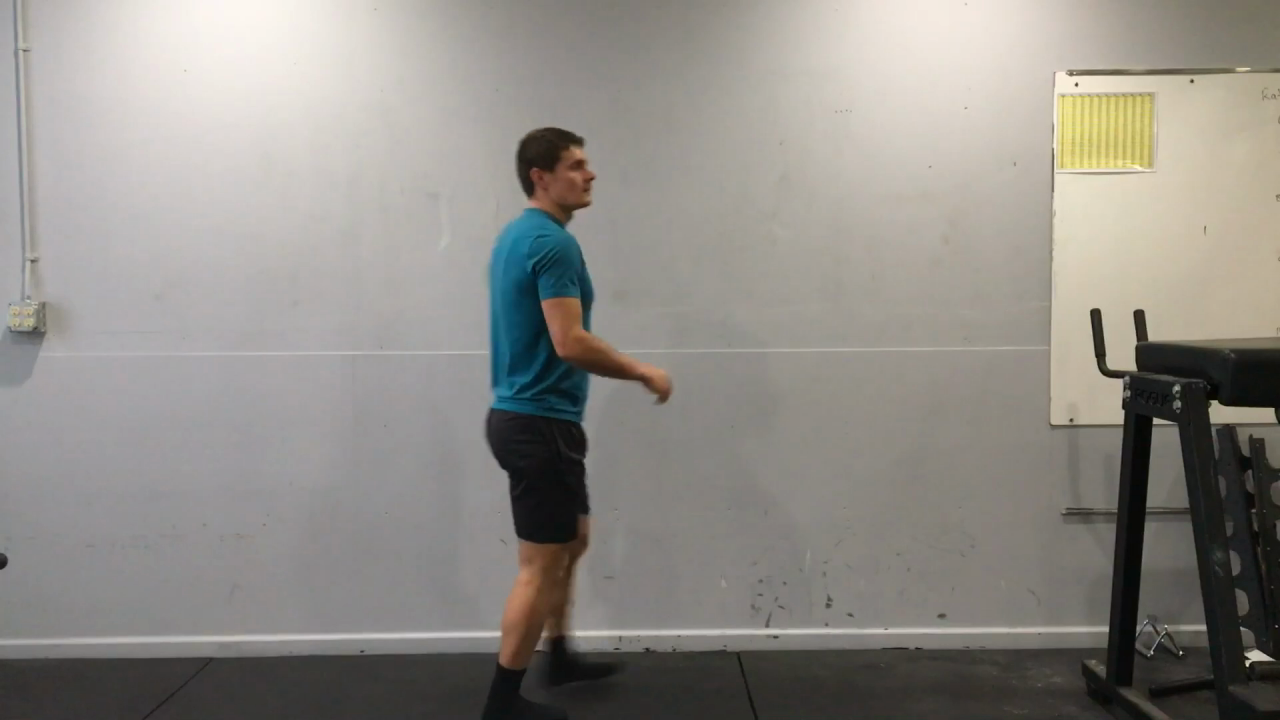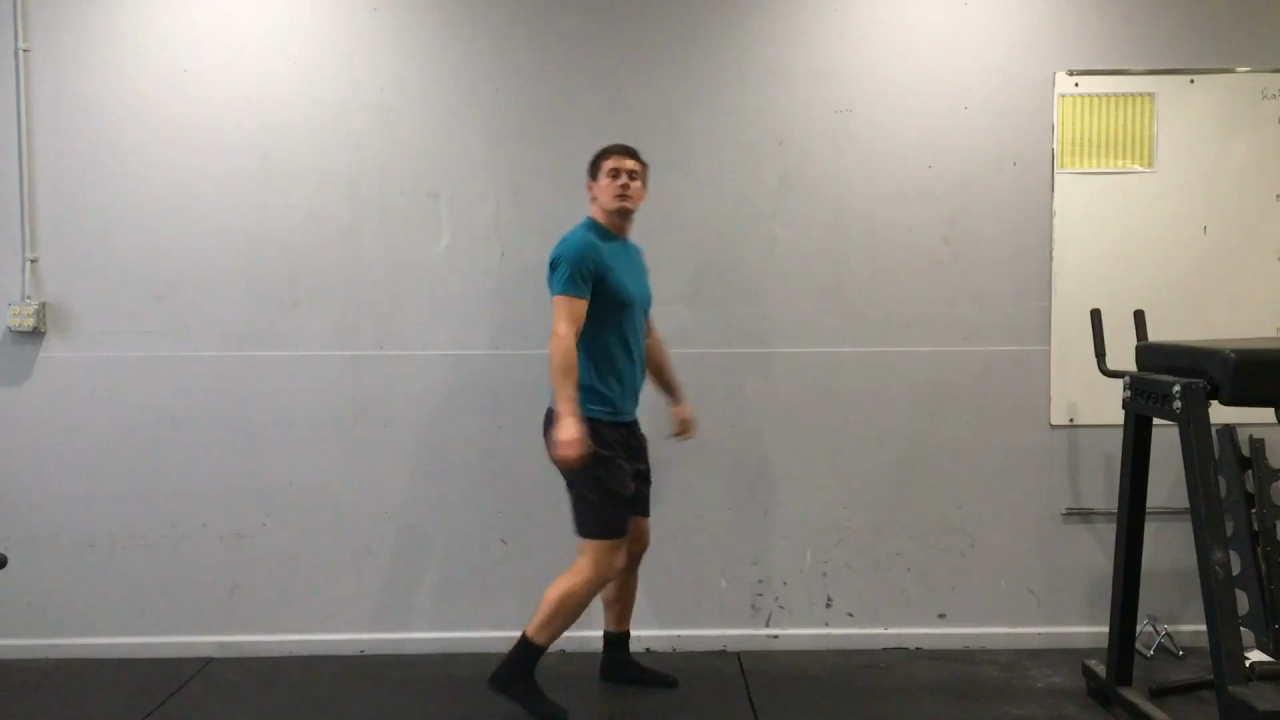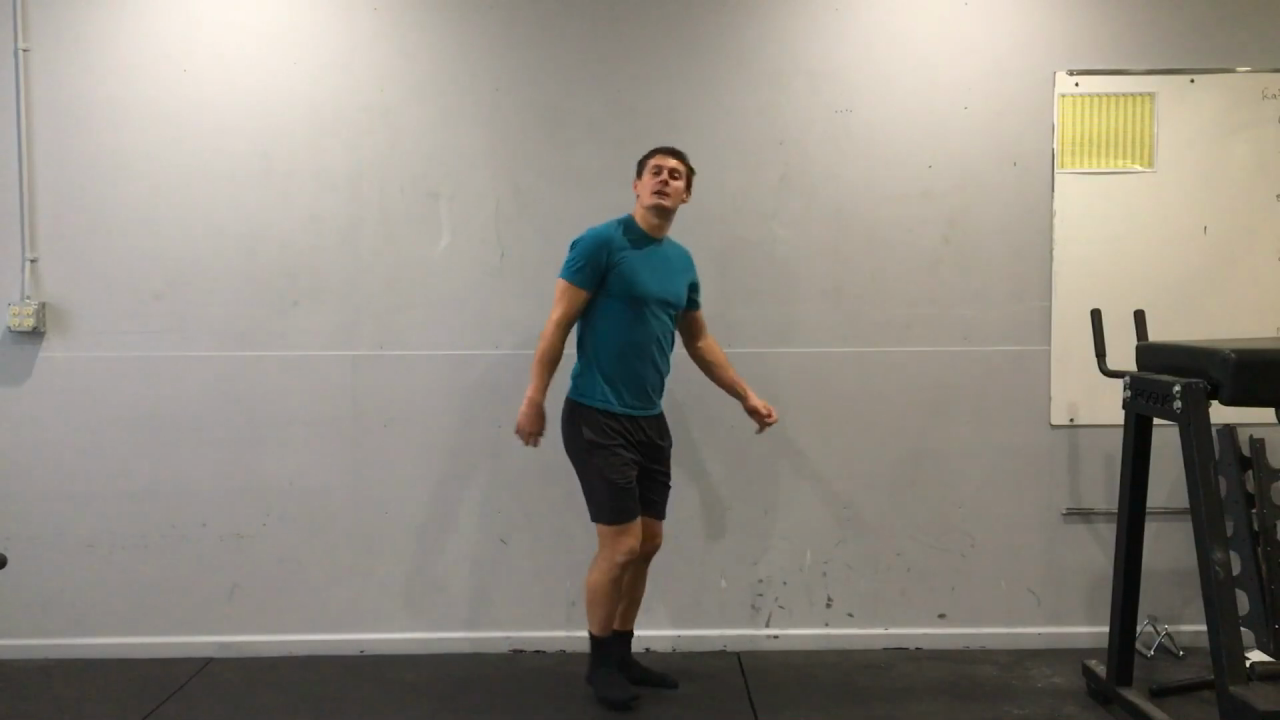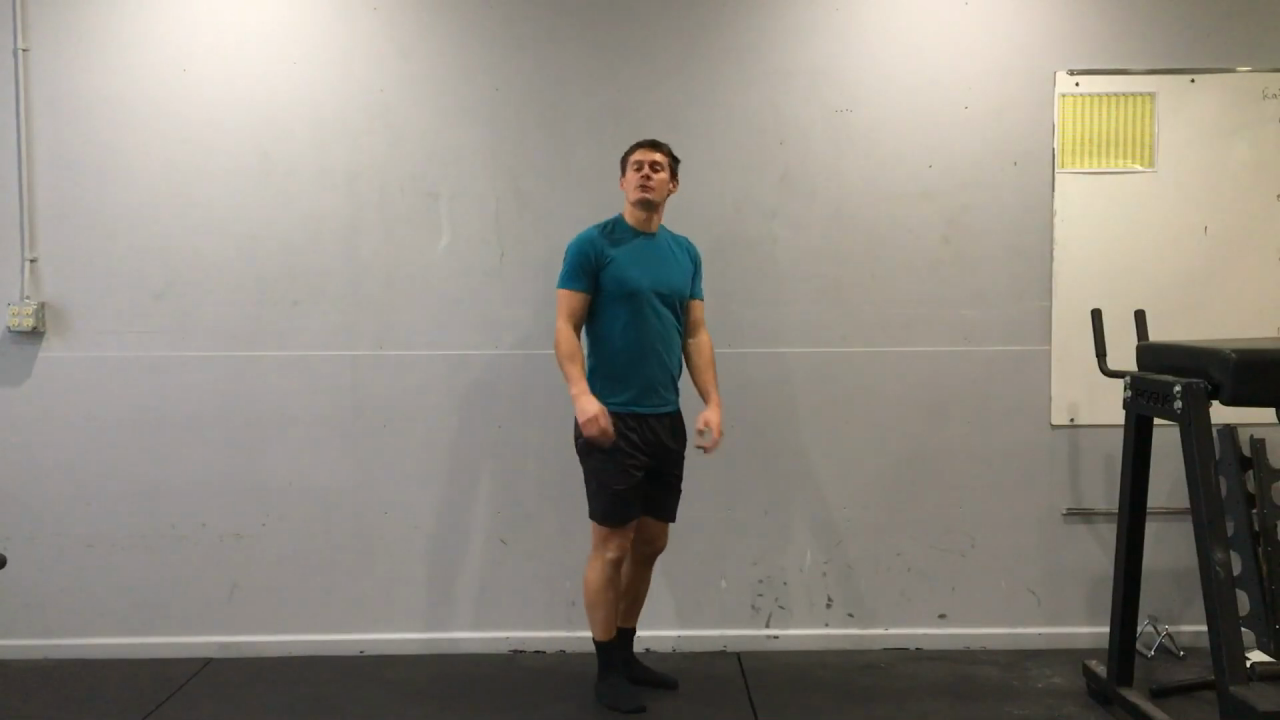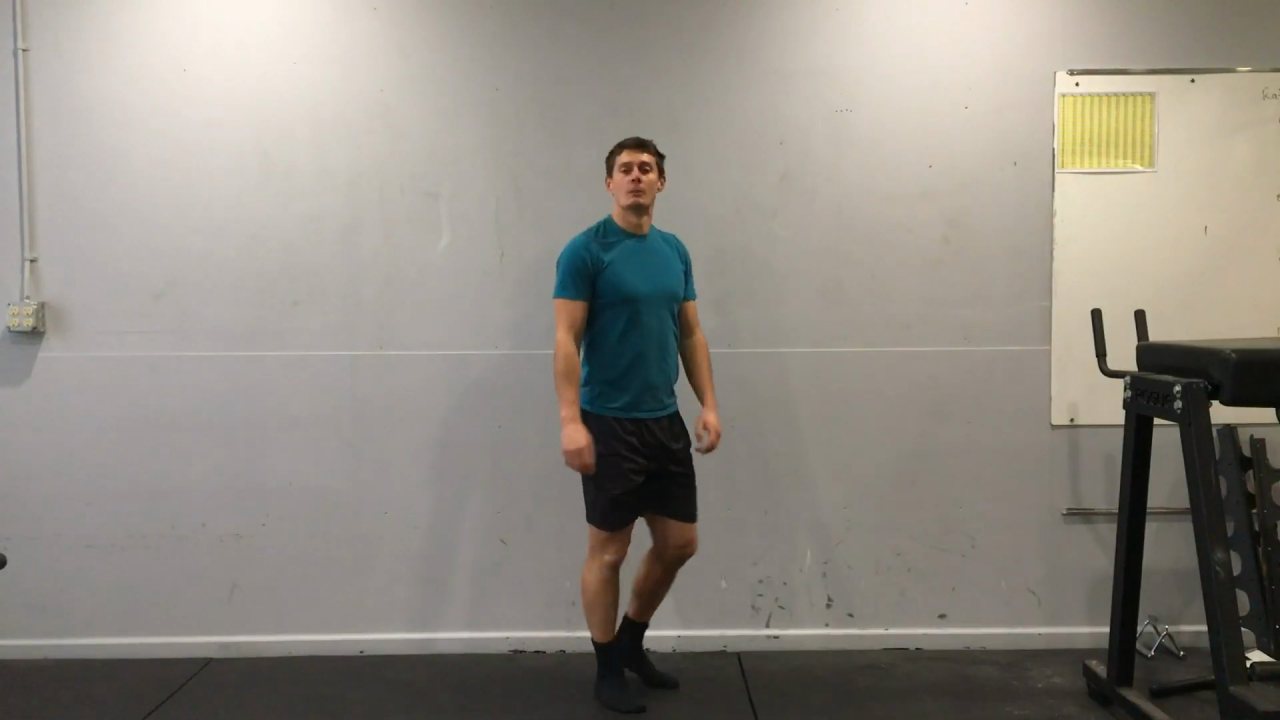
dt=0.3s
person 1, frame 1
left shoulder: (512, 237)
right shoulder: (554, 243)
right elbow: (570, 343)
right wrist: (644, 373)
left hip: (512, 418)
right hip: (541, 426)
left knee: (568, 540)
right knee: (543, 563)
left ankle: (561, 658)
person 1, frame 2
left shoulder: (632, 255)
right shoulder: (581, 248)
left elbow: (645, 338)
right elbow: (563, 338)
left wrist: (676, 399)
right wrist: (569, 415)
left hip: (622, 424)
right hip: (590, 428)
left knee: (633, 544)
right knee: (600, 561)
left ankle: (617, 656)
right ankle: (516, 669)
person 1, frame 3
left shoulder: (682, 261)
right shoulder: (601, 243)
left elbow: (699, 340)
right elbow: (559, 323)
left wrist: (746, 397)
right wrist: (534, 399)
left hip: (649, 421)
right hip: (598, 419)
left knee: (647, 544)
right knee: (621, 547)
left ankle: (622, 655)
right ankle: (600, 662)
person 1, frame 4
left shoulder: (685, 252)
right shoulder: (593, 245)
left elbow: (696, 333)
right elbow: (566, 327)
left wrist: (712, 404)
right wrist: (582, 396)
left hip: (667, 421)
right hip: (612, 423)
left knee: (650, 544)
right knee: (612, 547)
left ankle: (624, 652)
right ankle: (607, 670)
person 1, frame 5
left shoulder: (674, 250)
right shoulder: (586, 250)
left elbow: (691, 334)
right elbow: (566, 339)
left wrist: (708, 405)
right wrist: (571, 419)
left hip: (666, 423)
right hip: (611, 427)
left knee: (679, 544)
right knee: (608, 551)
left ankle: (630, 642)
right ankle: (607, 671)
